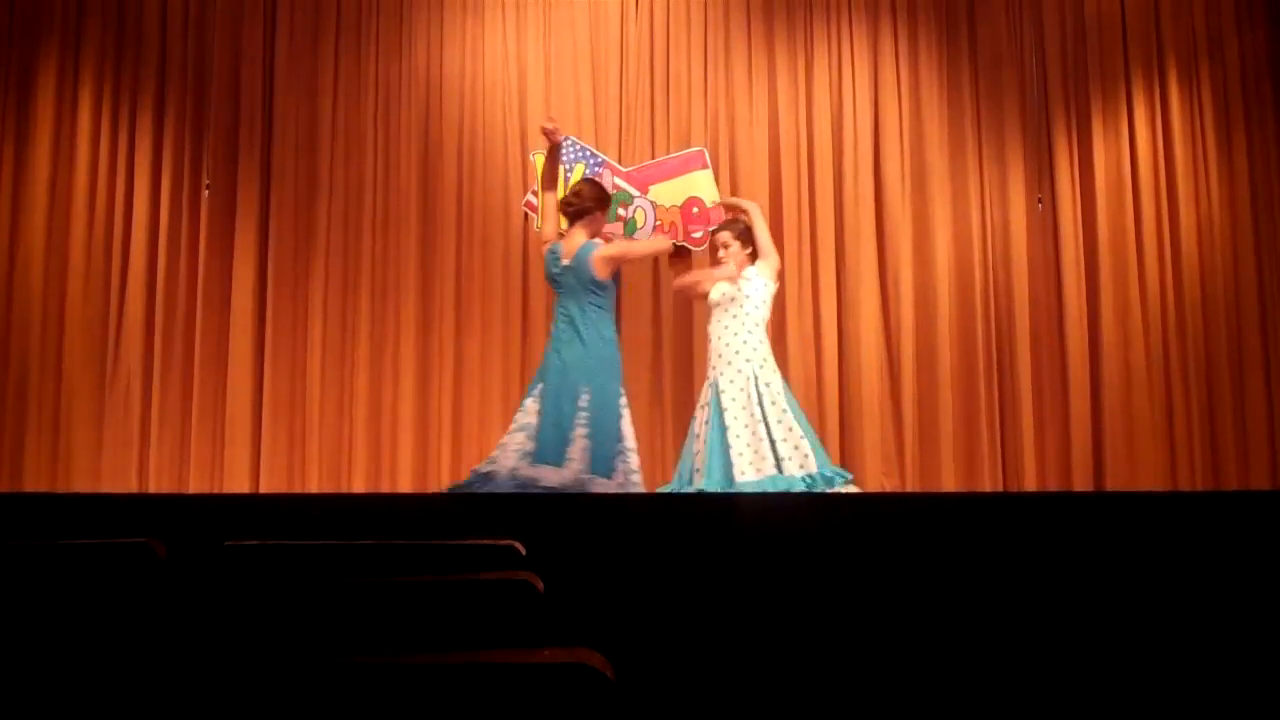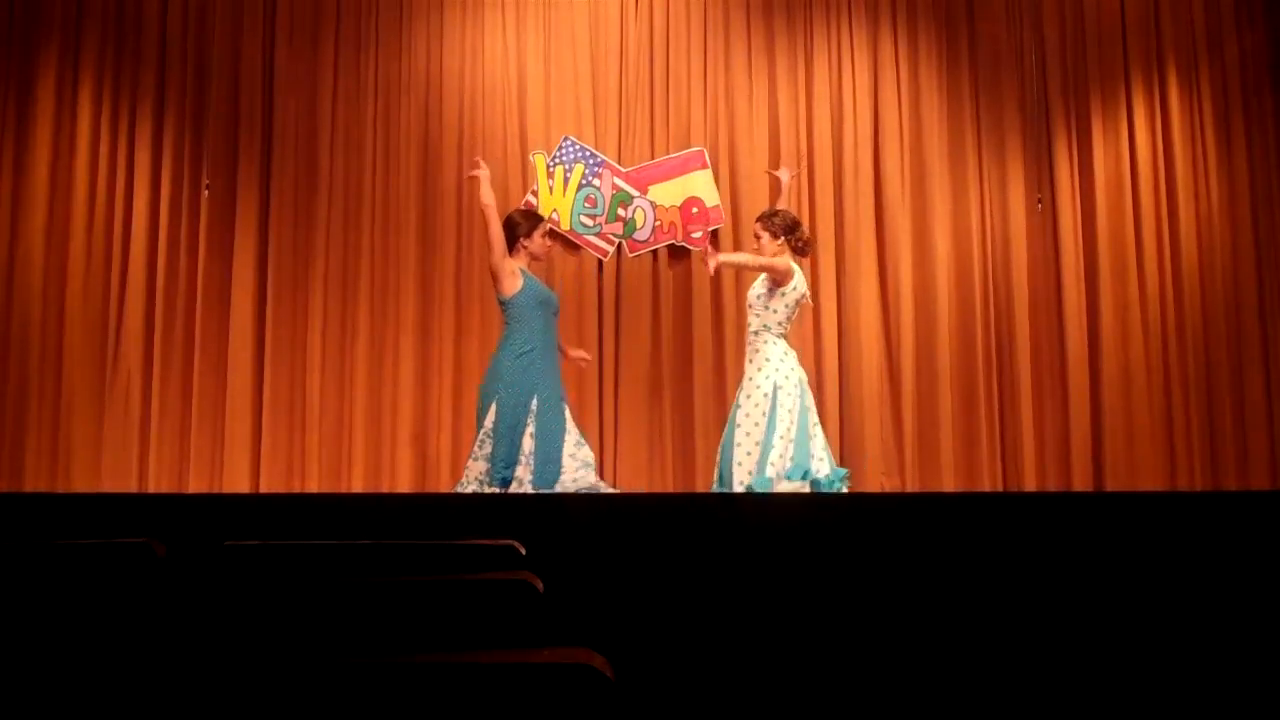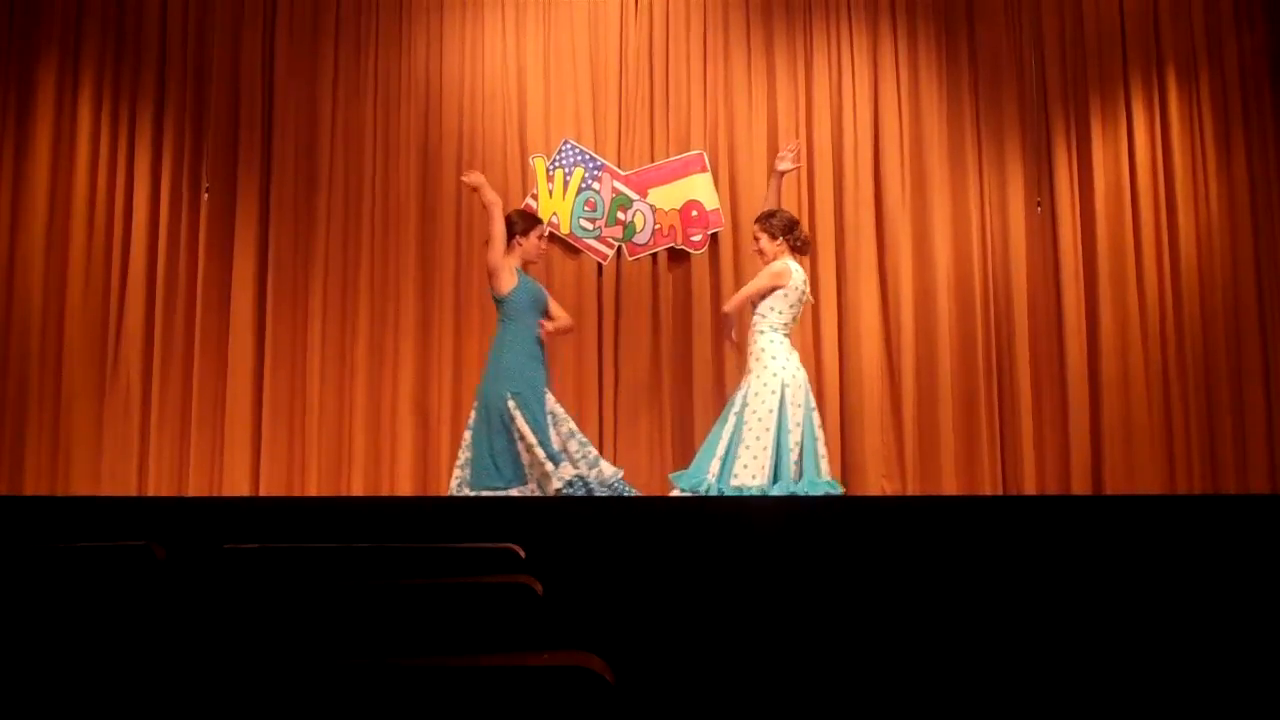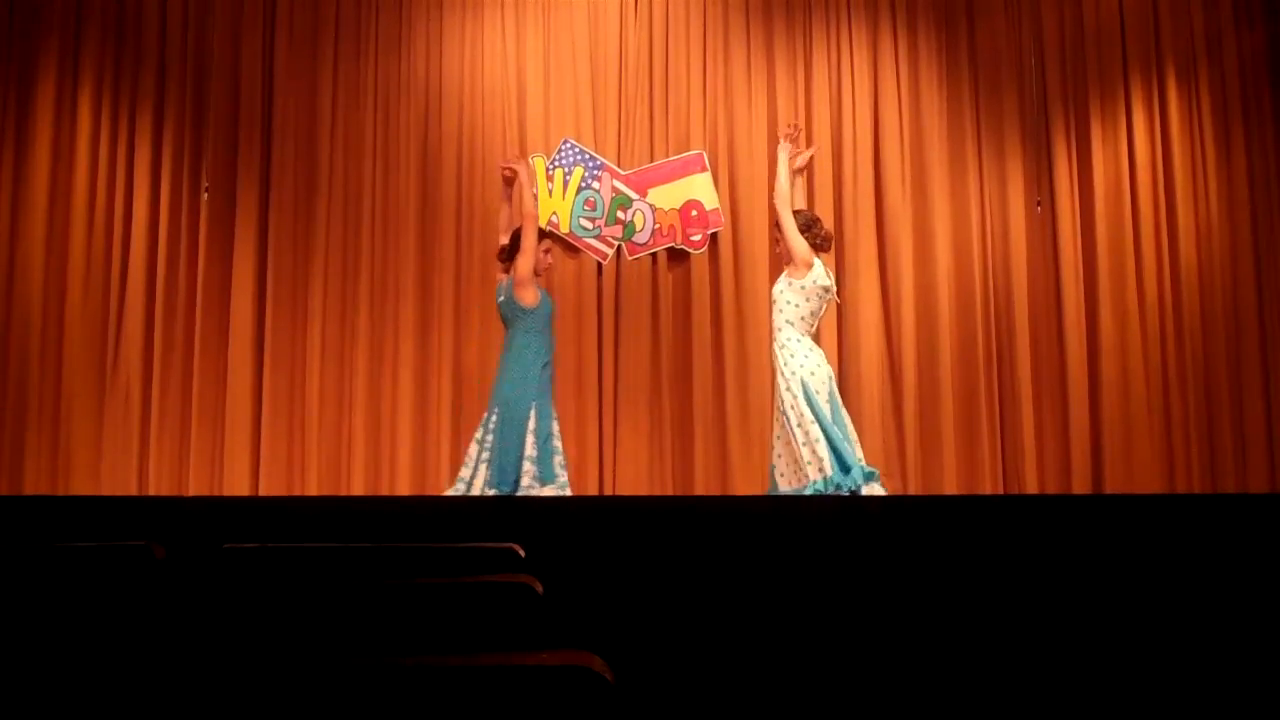
dt=1s
person 1, frame 1
left shoulder: (550, 248)
right shoulder: (604, 253)
left elbow: (548, 189)
right elbow: (663, 244)
left wrist: (553, 149)
right wrist: (628, 247)
left hip: (559, 360)
right hip: (596, 363)
left knee: (547, 438)
right knee: (594, 445)
person 1, frame 2
left shoulder: (531, 281)
right shoulder: (506, 271)
right elbow: (488, 208)
left wrist: (566, 350)
right wrist: (484, 178)
left hip: (542, 386)
right hip: (515, 383)
left knee: (545, 464)
right knee: (511, 464)
person 1, frame 3
left shoulder: (530, 284)
right shoulder: (501, 271)
left elbow: (566, 319)
right elbow: (494, 205)
left wrist: (554, 326)
right wrist: (480, 185)
left hip: (528, 383)
right hip: (512, 384)
left knee: (523, 465)
right knee: (554, 457)
person 1, frame 4
left shoulder: (505, 283)
right shoulder: (522, 284)
left elbow: (505, 234)
right elbow: (529, 219)
left wrist: (509, 188)
right wrist: (521, 179)
left hip: (519, 393)
right hip: (525, 394)
left knee: (501, 473)
right knee: (525, 477)
person 2, frame 1
left shoulder: (765, 271)
right shoulder: (716, 286)
left elbow: (753, 209)
right elbow: (681, 284)
left wrist: (737, 206)
right wrist: (716, 275)
left hip: (755, 373)
right hip: (720, 378)
left knee: (773, 455)
right knee: (721, 461)
person 2, frame 2
left shoulder: (784, 270)
right shoulder: (783, 271)
left elbow: (757, 261)
right elbow: (779, 224)
left wrist: (723, 258)
right wrist: (784, 186)
left hip: (772, 373)
right hip: (767, 371)
left knee: (767, 459)
right knee: (755, 455)
person 2, frame 3
left shoulder: (780, 270)
right shoulder: (788, 269)
left elbow: (729, 307)
right elbow: (771, 220)
left wrist: (731, 331)
right wrist: (777, 176)
left hip: (773, 371)
right hip: (772, 371)
left knee: (759, 459)
right knee: (773, 460)
person 2, frame 4
left shoulder: (804, 263)
right shoulder: (814, 270)
left elbow: (782, 208)
right elbow: (795, 215)
left wrist: (784, 159)
right wrist: (795, 173)
left hip: (798, 368)
right hip: (806, 365)
left knee: (817, 457)
right knee: (815, 456)
